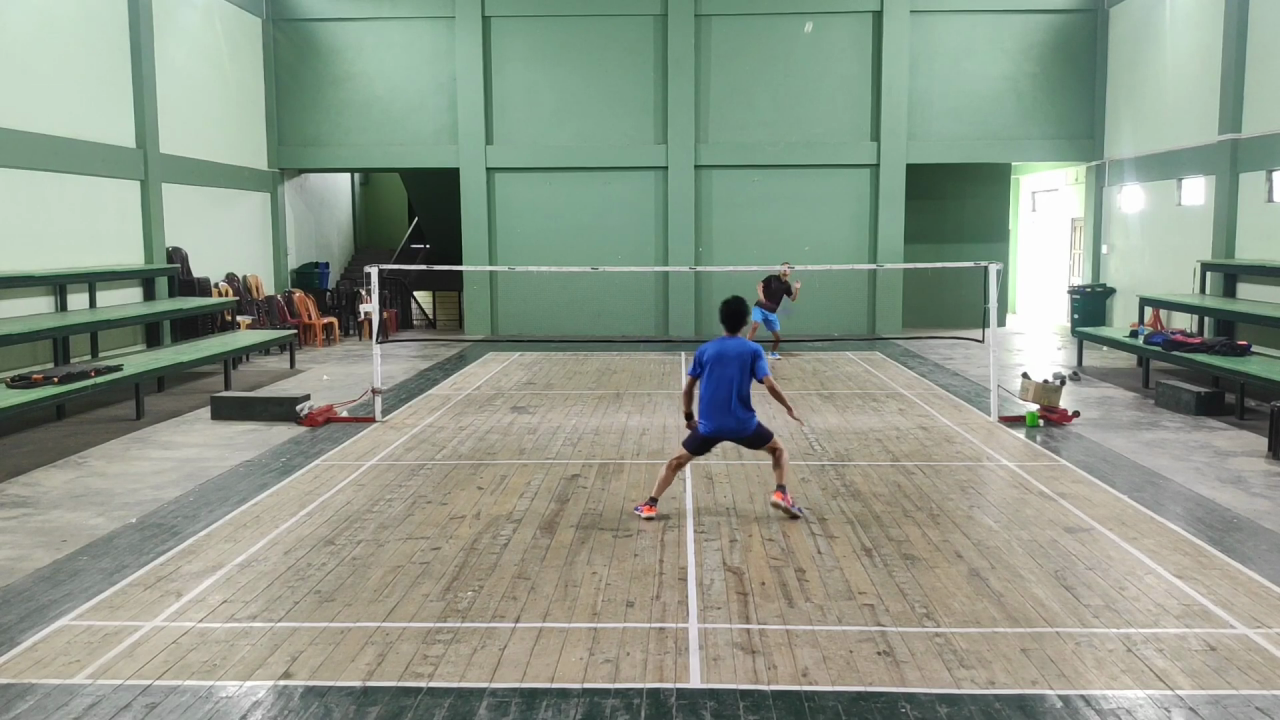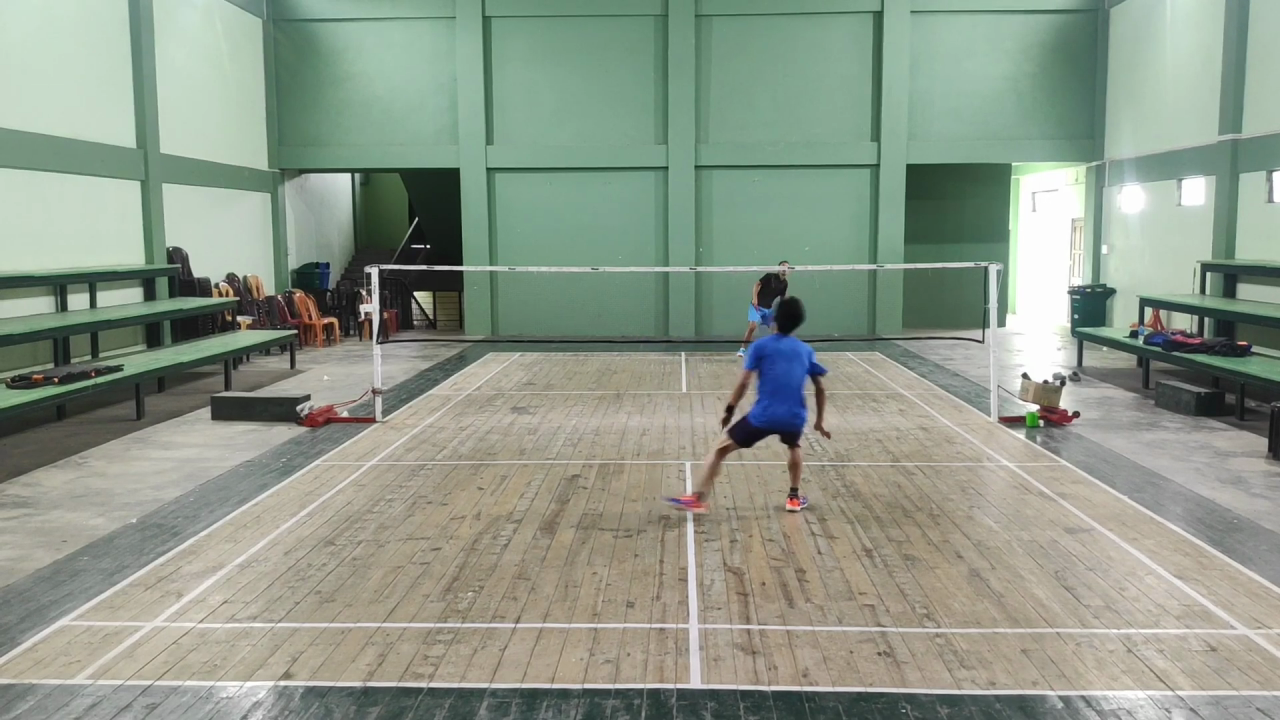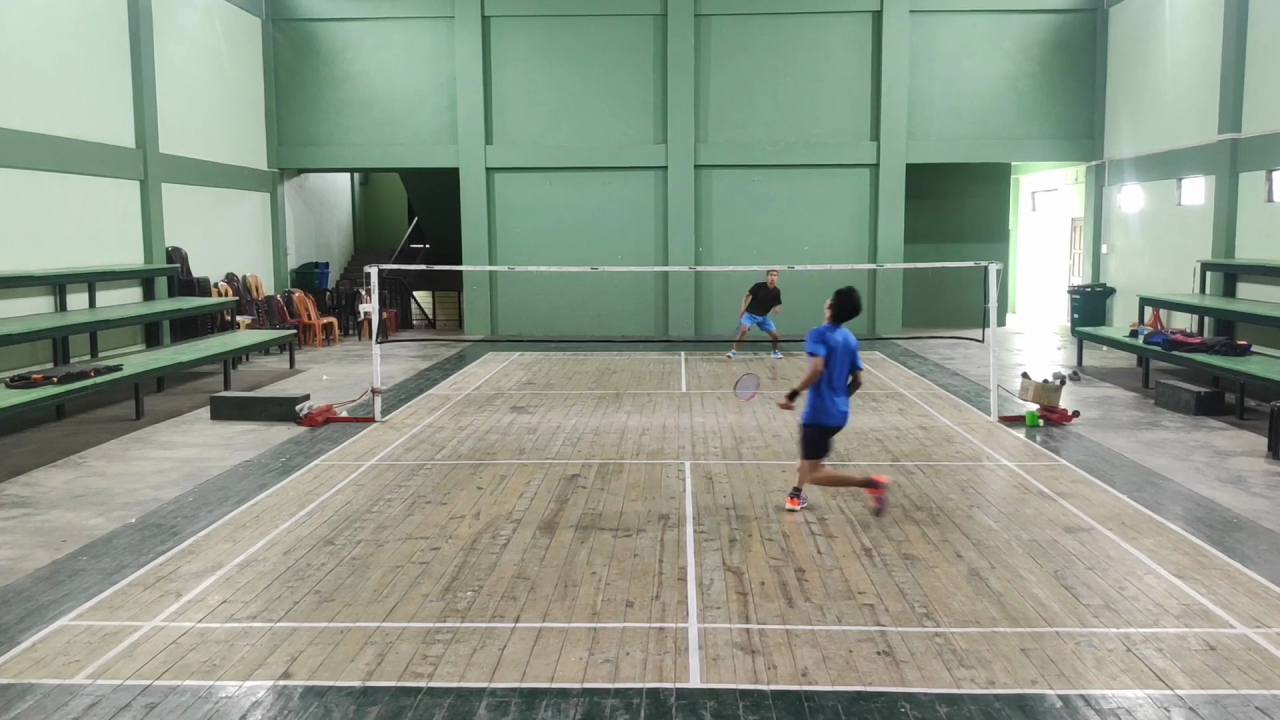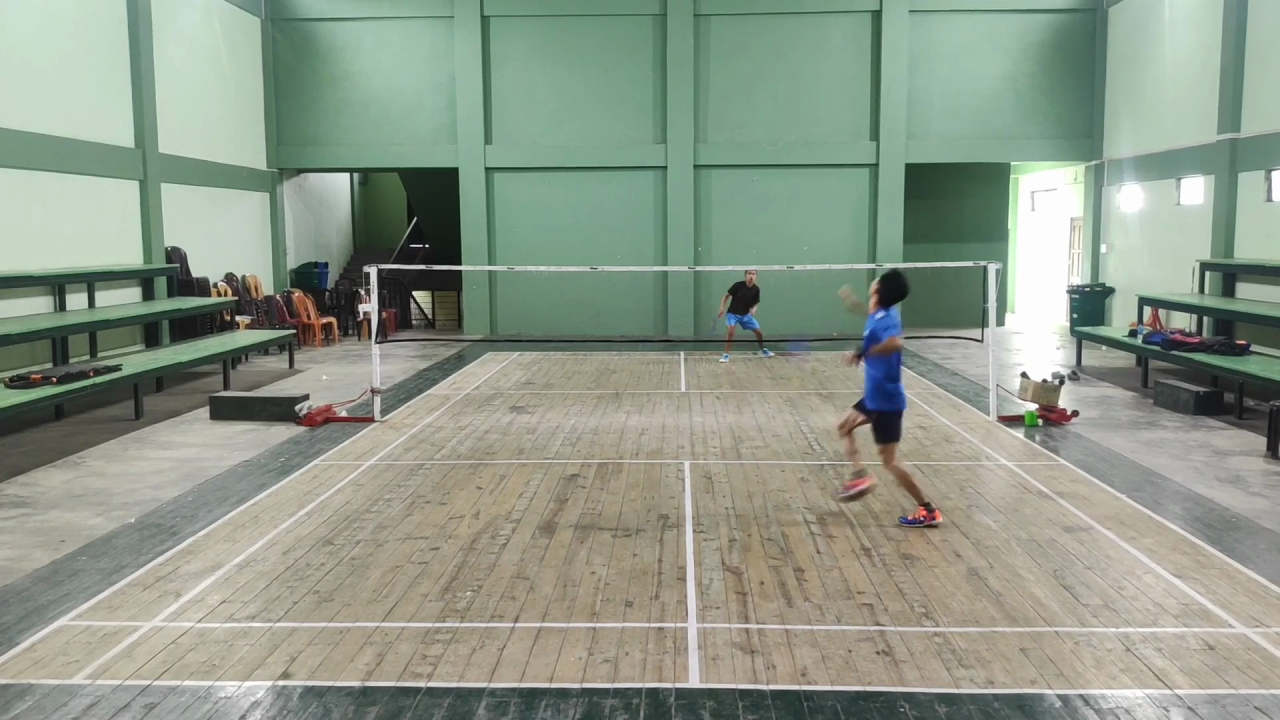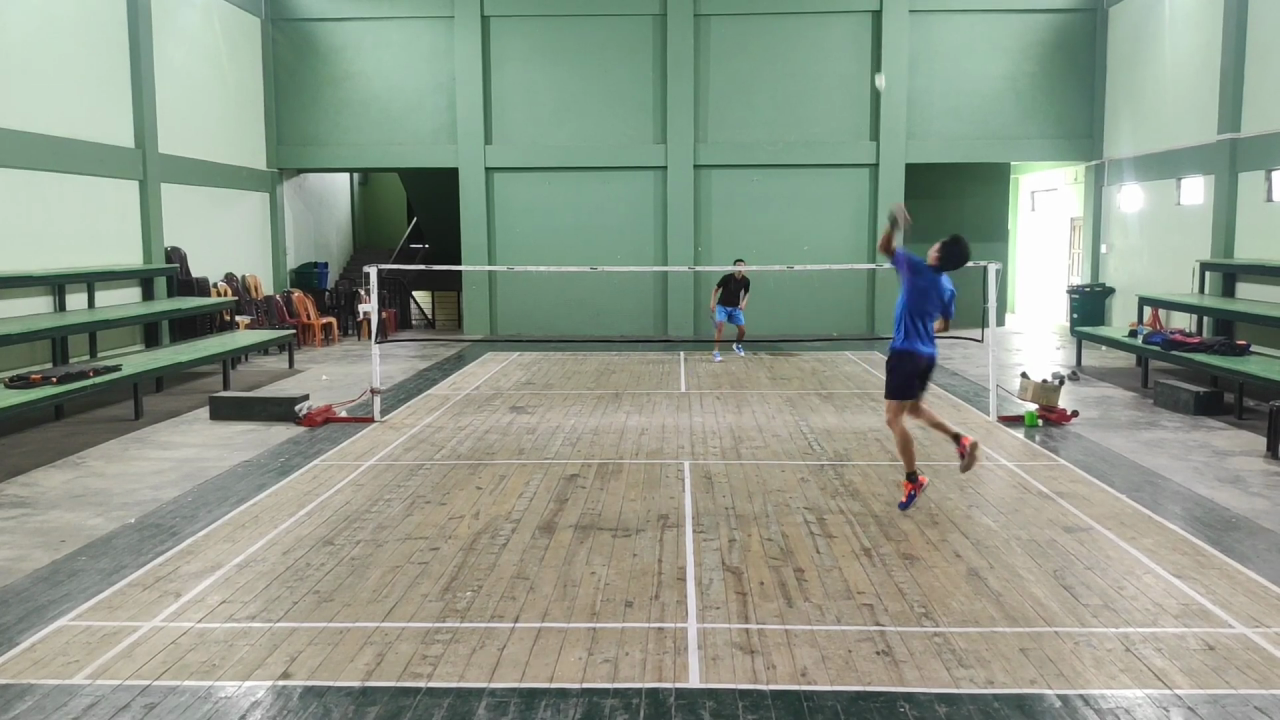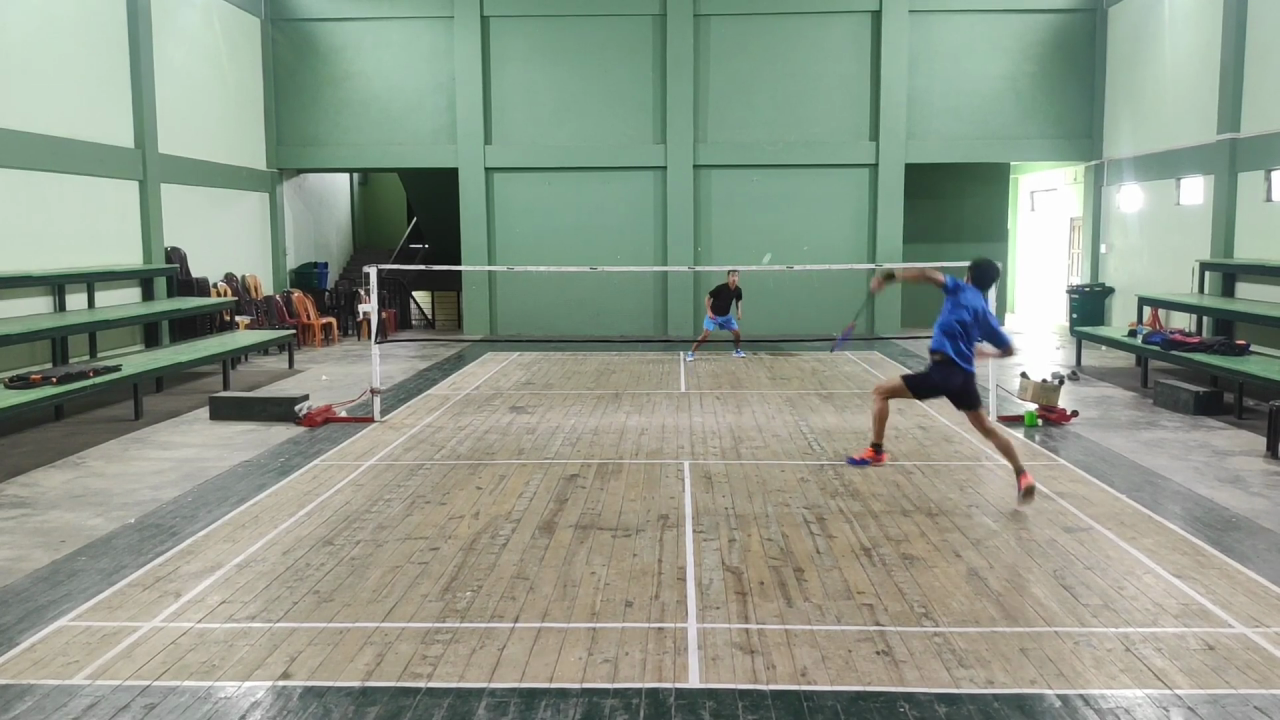
dt=0.2s
person 1, frame 1
left shoulder: (704, 351)
right shoulder: (753, 350)
left elbow: (688, 389)
right elbow: (770, 385)
left wrist: (688, 417)
right wrist: (789, 409)
left hip: (709, 425)
right hip: (743, 424)
left knee: (677, 462)
right knee: (778, 450)
left ankle: (650, 505)
right ankle: (781, 494)
person 1, frame 2
left shoulder: (760, 346)
right shoulder: (805, 350)
left elbow: (744, 381)
right elbow: (820, 388)
left wrist: (729, 411)
right wrist: (819, 420)
left hip: (763, 416)
right hip: (794, 418)
left knee: (718, 452)
right knee: (794, 447)
left ankle: (699, 499)
right ankle: (794, 497)
person 1, frame 3
left shoulder: (818, 334)
right shoulder: (849, 340)
left elbow: (816, 369)
right elbow: (857, 381)
left wrist: (792, 395)
left hip: (819, 413)
right hip: (839, 412)
left knee: (814, 474)
left ankle: (873, 484)
right ankle: (796, 496)
person 1, frame 4
left shoulder: (885, 321)
right shoulder: (886, 314)
left elbow: (895, 344)
left wrist: (862, 353)
left hip: (886, 400)
right hip: (876, 396)
left knee: (889, 462)
right knee: (845, 428)
left ankle: (928, 511)
right ankle: (860, 476)
person 1, frame 5
left shoulder: (919, 270)
right shoulder: (946, 288)
left elbow: (884, 248)
right elbow: (945, 326)
left wrist: (894, 222)
left hip: (906, 352)
right hip: (926, 354)
left knee: (894, 419)
right knee: (914, 409)
left ankle: (912, 480)
right ankle: (961, 440)
person 1, frame 6
left shoulder: (960, 291)
right shoulder: (987, 315)
left elbow: (928, 275)
right elbow: (1008, 350)
left wrist: (889, 277)
right wrist: (987, 352)
left hip: (943, 369)
right hip: (965, 374)
left knee: (880, 392)
right knee: (985, 428)
left ankle: (875, 451)
right ankle: (1022, 477)
